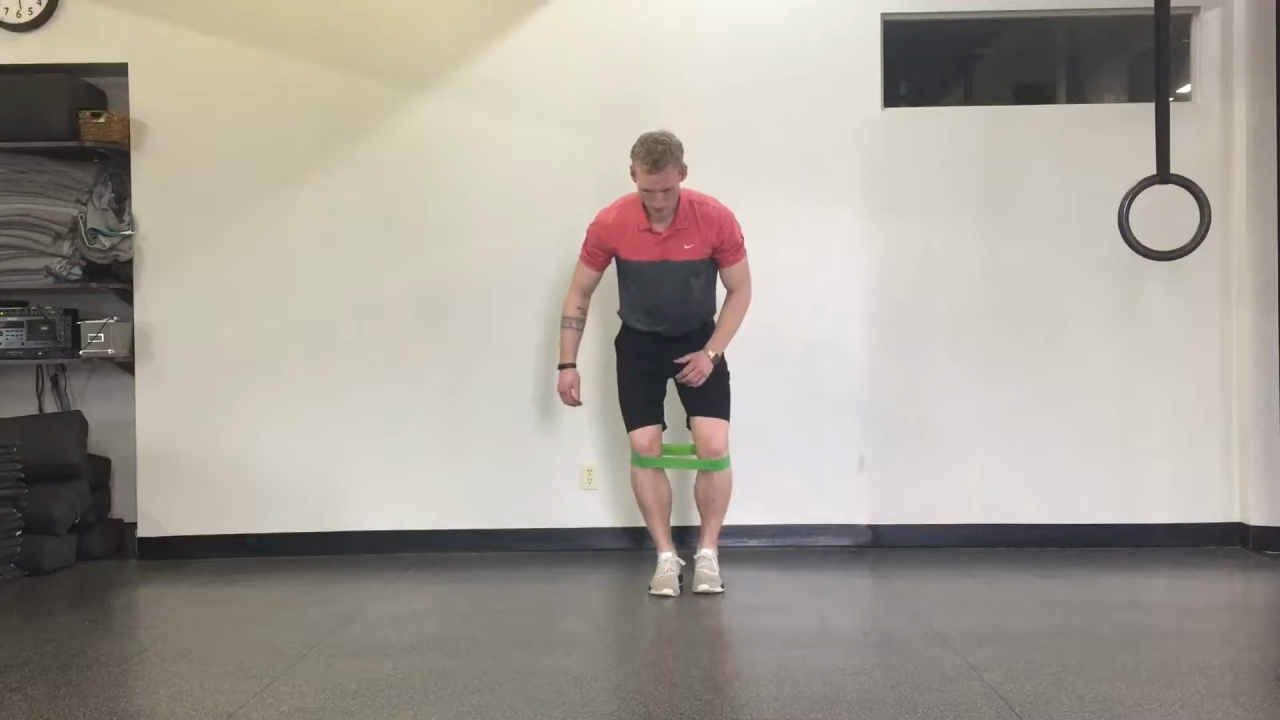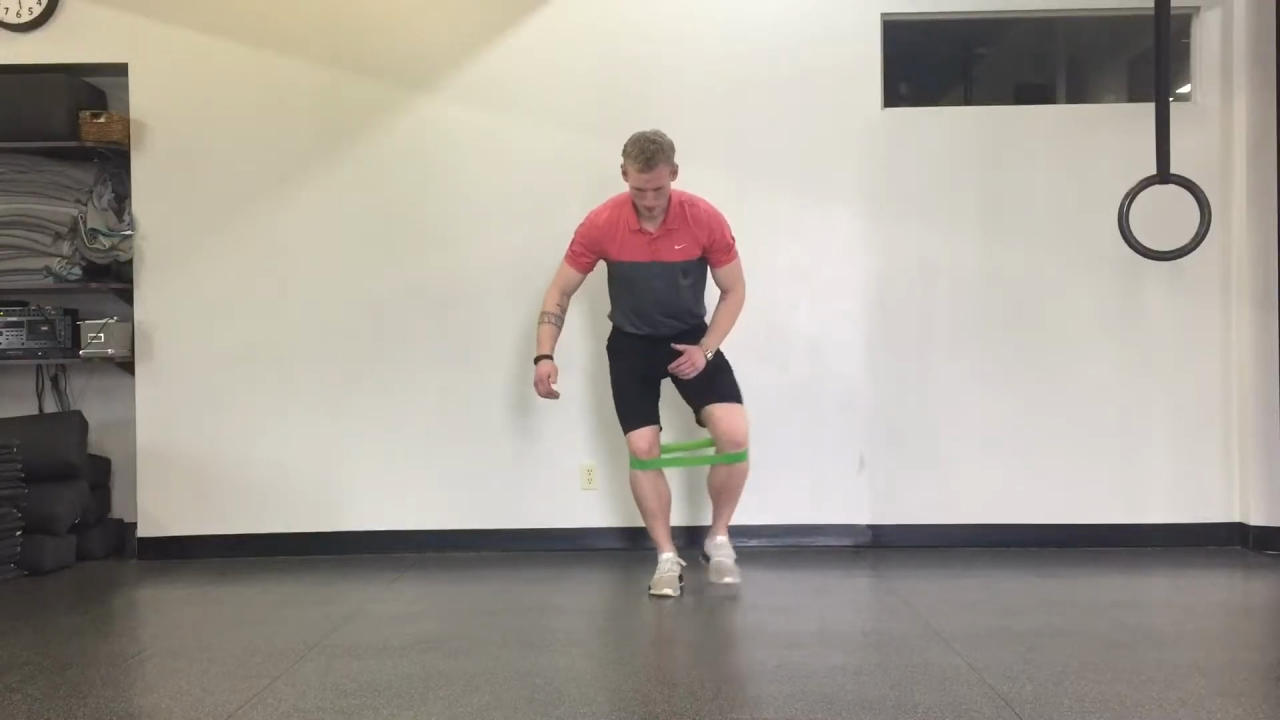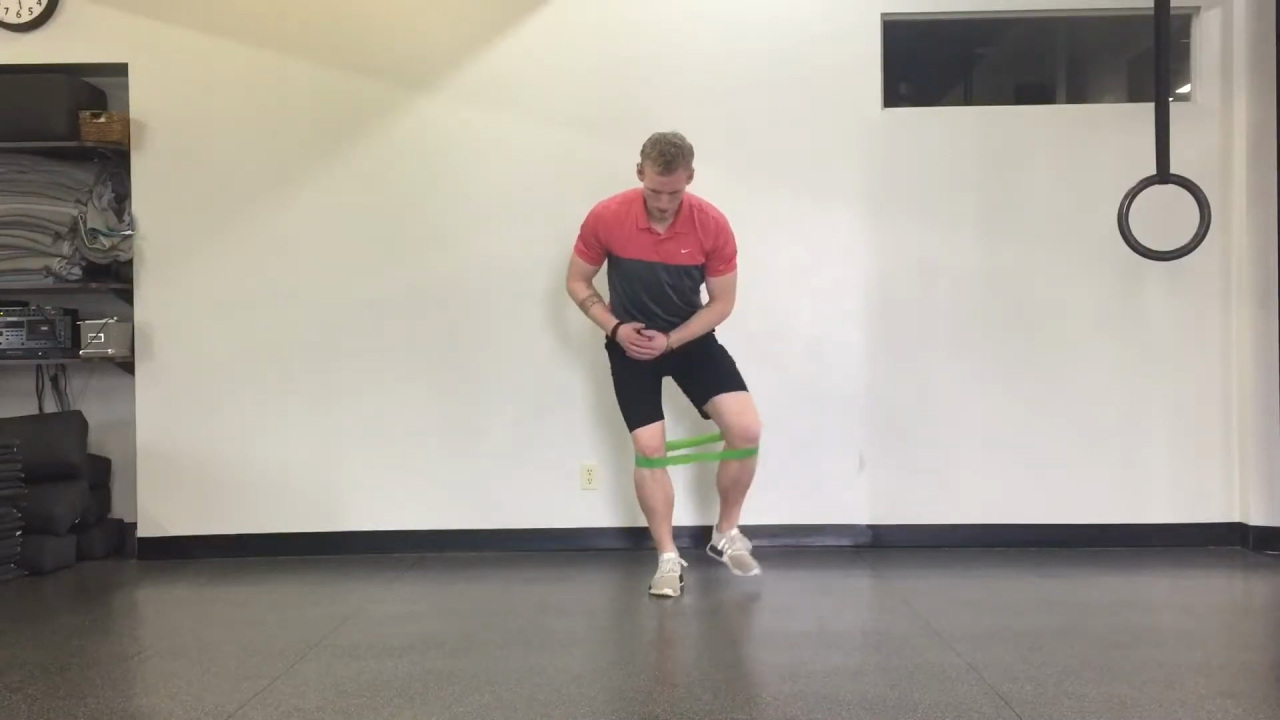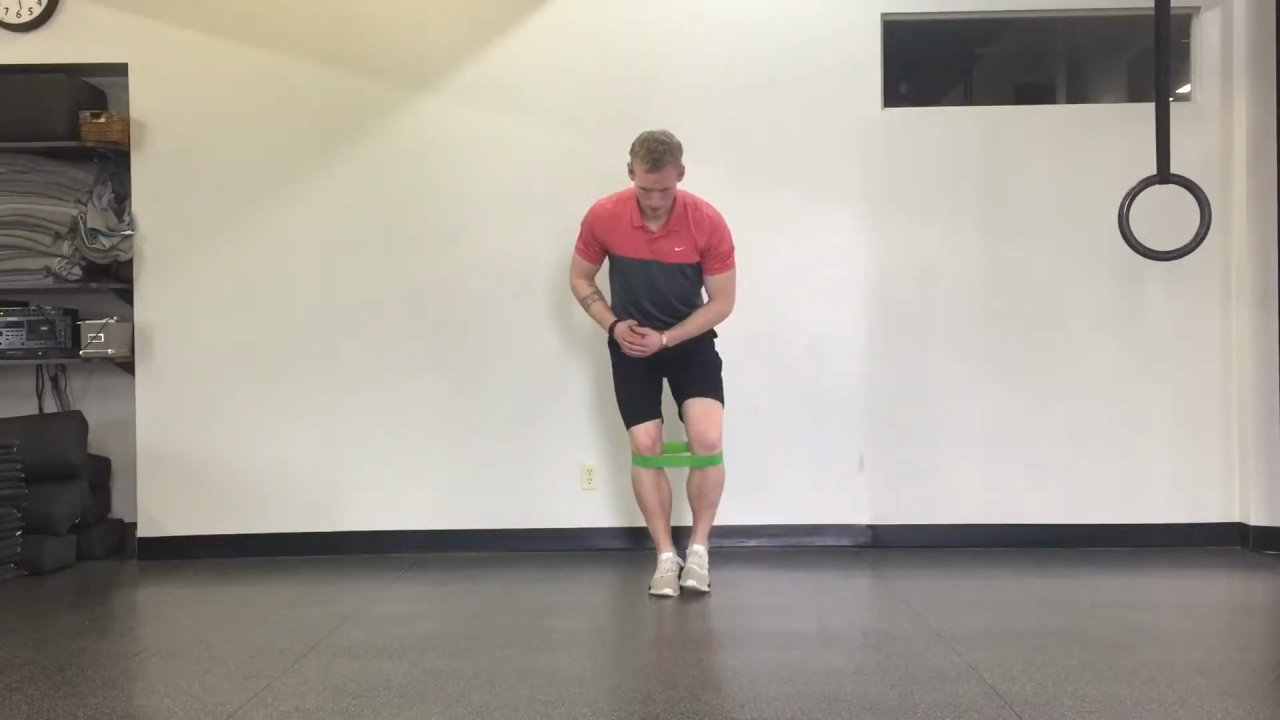
dt=1s
person 1, frame 1
left shoulder: (716, 219)
right shoulder: (609, 224)
left elbow: (740, 291)
right elbow: (579, 295)
left wrist: (712, 352)
right wrist: (567, 364)
left hip: (698, 340)
right hip: (638, 343)
left knee: (713, 446)
right knee: (644, 447)
left ankle: (707, 553)
right ankle: (666, 557)
person 1, frame 2
left shoulder: (706, 219)
right shoulder: (600, 225)
left elbow: (734, 290)
right elbow: (559, 293)
left wrist: (706, 348)
right wrist: (545, 357)
left hip: (690, 339)
right hip: (630, 343)
left knee: (735, 436)
right knee: (644, 450)
left ankle: (718, 538)
right ankle: (667, 558)
person 1, frame 3
left shoulder: (712, 224)
right shoulder: (605, 217)
left elbow: (722, 302)
right elbow: (577, 282)
left wrist: (670, 340)
right wrist: (615, 328)
left hip: (691, 338)
right hip: (631, 342)
left knee: (745, 429)
right knee: (649, 448)
left ankle: (727, 535)
right ankle: (668, 558)
person 1, frame 4
left shoulder: (707, 222)
right shoulder: (602, 217)
left elbow: (722, 302)
right elbow: (580, 279)
left wrist: (665, 340)
right wrist: (613, 325)
left hip: (689, 340)
right hip: (631, 344)
left knee: (707, 439)
right knee: (646, 445)
left ankle: (699, 548)
right ankle: (666, 556)
